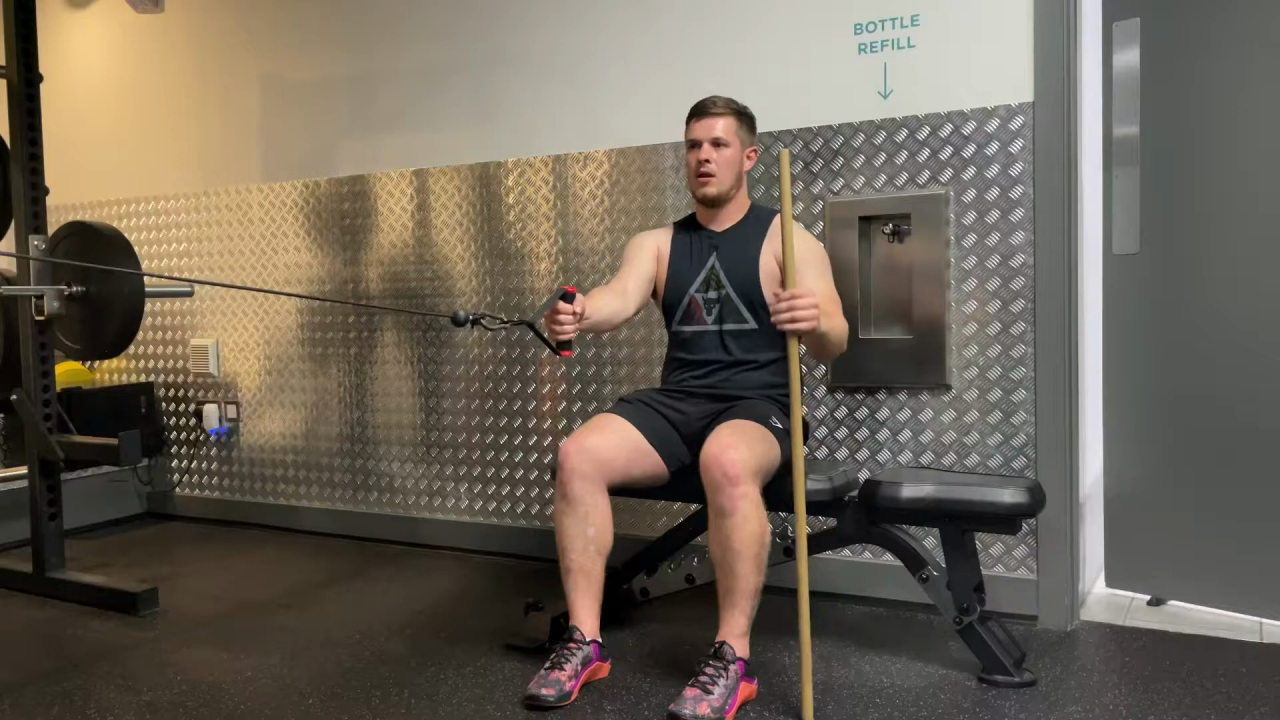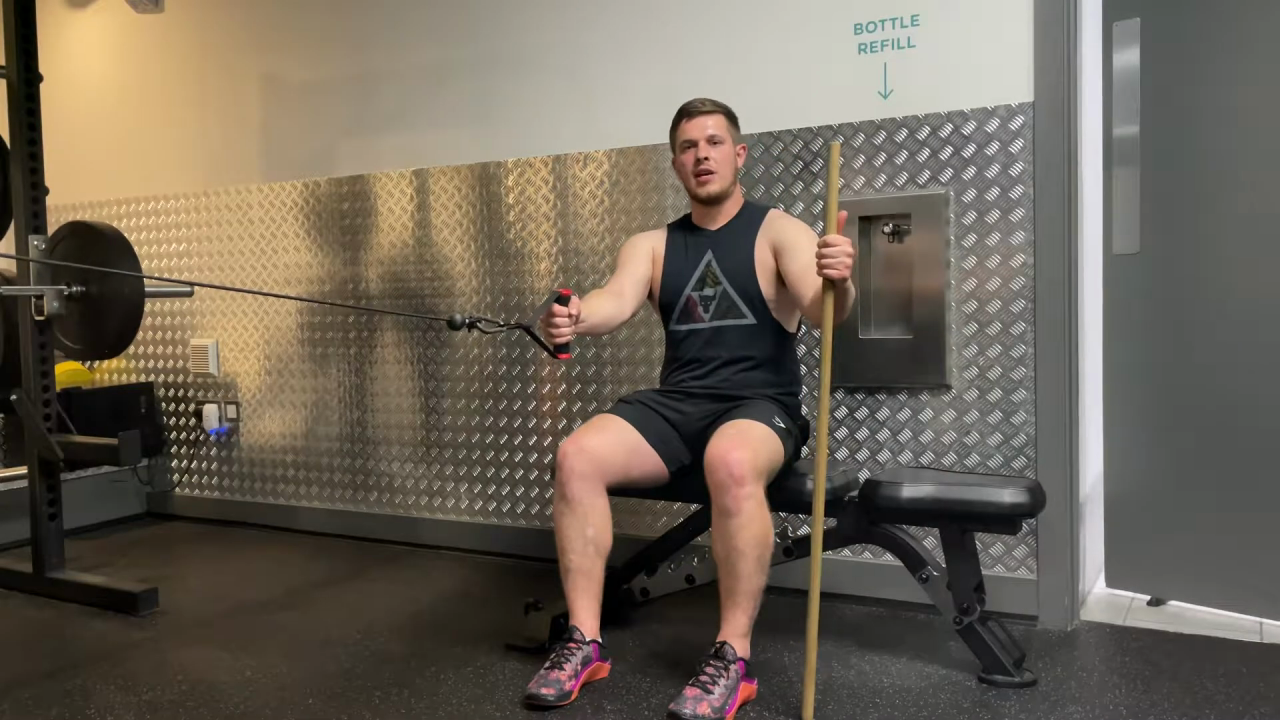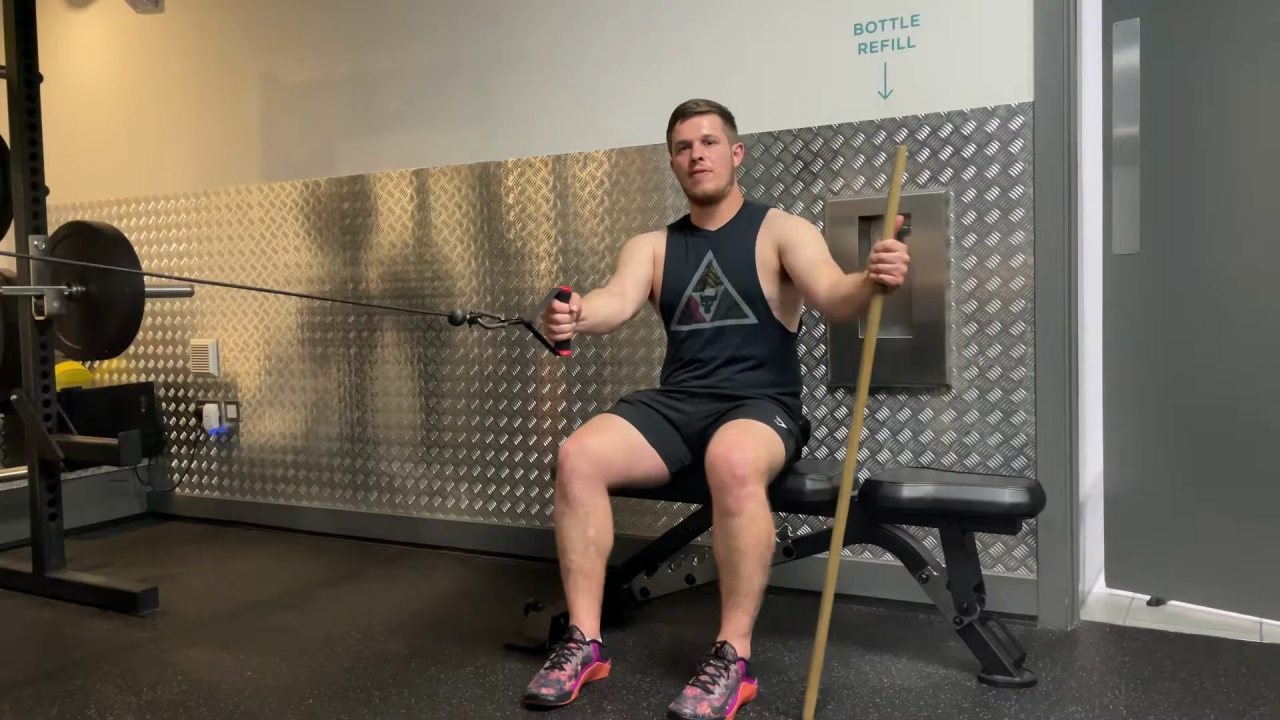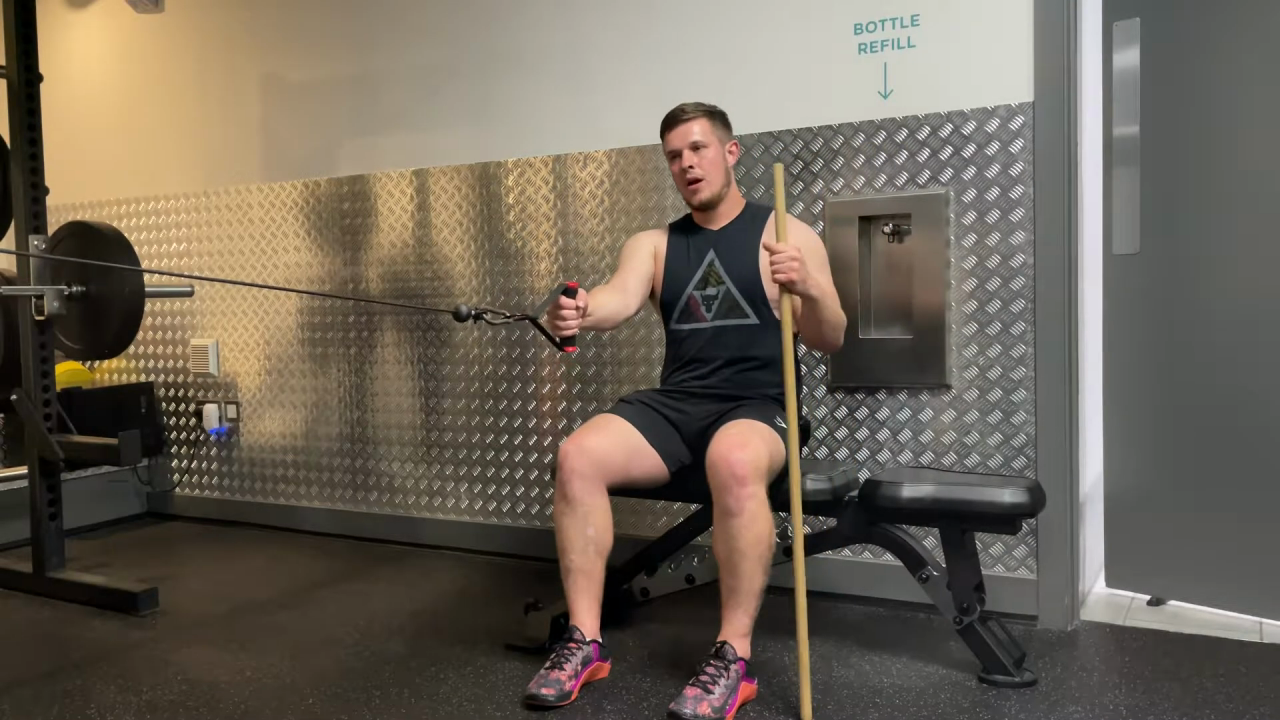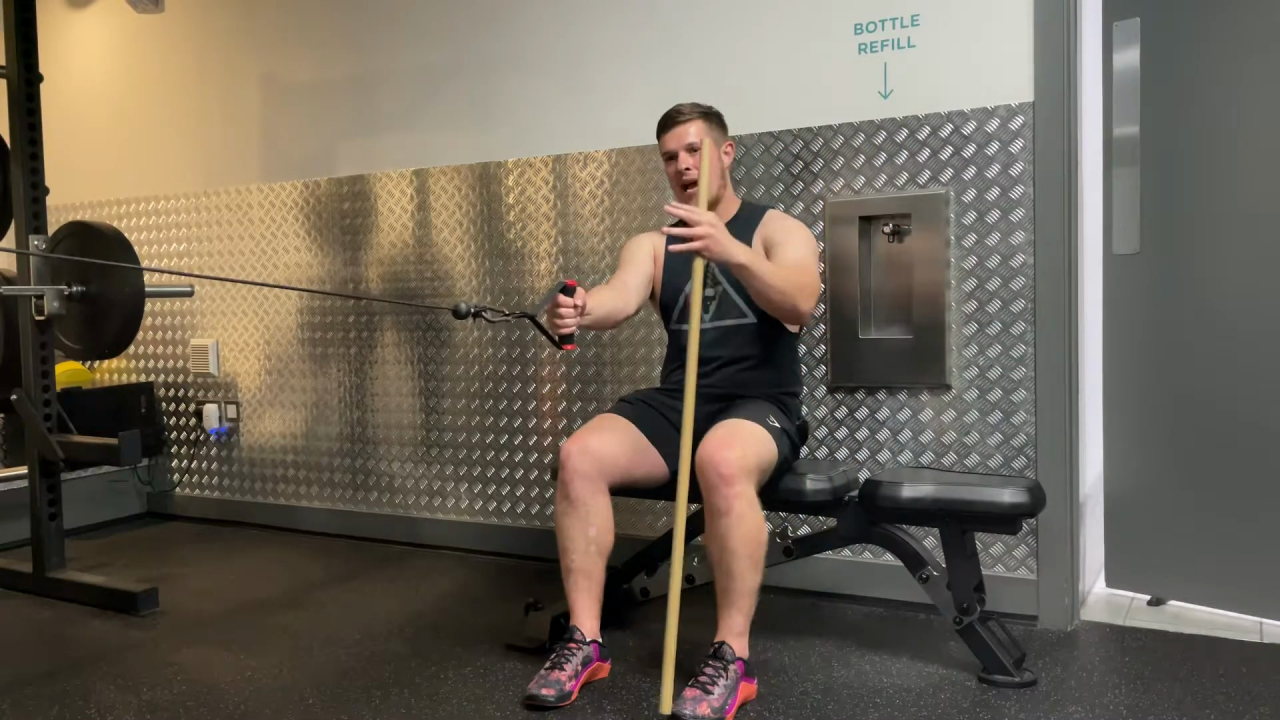
dt=1s
person 1, frame 1
left shoulder: (788, 240)
right shoulder: (655, 244)
left elbow: (834, 339)
right elbow: (620, 297)
left wrist: (816, 323)
right wrist: (580, 314)
left hip: (756, 405)
right hip: (674, 402)
left knee: (725, 464)
right knee: (576, 456)
left ankle: (732, 657)
right ankle: (585, 639)
person 1, frame 2
left shoulder: (779, 231)
right shoulder: (650, 245)
left elbow: (819, 307)
right elbow: (617, 300)
left wrist: (837, 283)
right wrist: (576, 316)
left hip: (760, 404)
right hip: (674, 402)
left knee: (730, 464)
right knee: (576, 455)
left ankle: (732, 657)
right ankle: (585, 639)
person 1, frame 3
left shoulder: (781, 230)
right shoulder: (649, 246)
left elbow: (834, 294)
right elbow: (617, 300)
left wrist: (873, 280)
right wrist: (575, 315)
left hip: (760, 404)
right hip: (674, 402)
left knee: (733, 461)
right knee: (576, 455)
left ankle: (733, 655)
right ankle: (585, 639)
person 1, frame 4
left shoulder: (785, 232)
right shoulder: (652, 244)
left elbow: (831, 339)
right elbow: (621, 297)
left wrist: (807, 288)
right wrist: (582, 312)
left hip: (758, 403)
right hip: (676, 401)
left knee: (734, 462)
right knee: (577, 456)
left ankle: (733, 656)
right ankle: (586, 639)
person 1, frame 5
left shoulder: (779, 229)
right shoulder: (650, 244)
left elbow: (799, 304)
right elbow: (621, 298)
left wrist: (730, 251)
right wrist: (582, 308)
left hip: (759, 403)
right hip: (676, 400)
left knee: (721, 462)
right knee: (578, 456)
left ankle: (731, 657)
right ankle: (584, 639)
